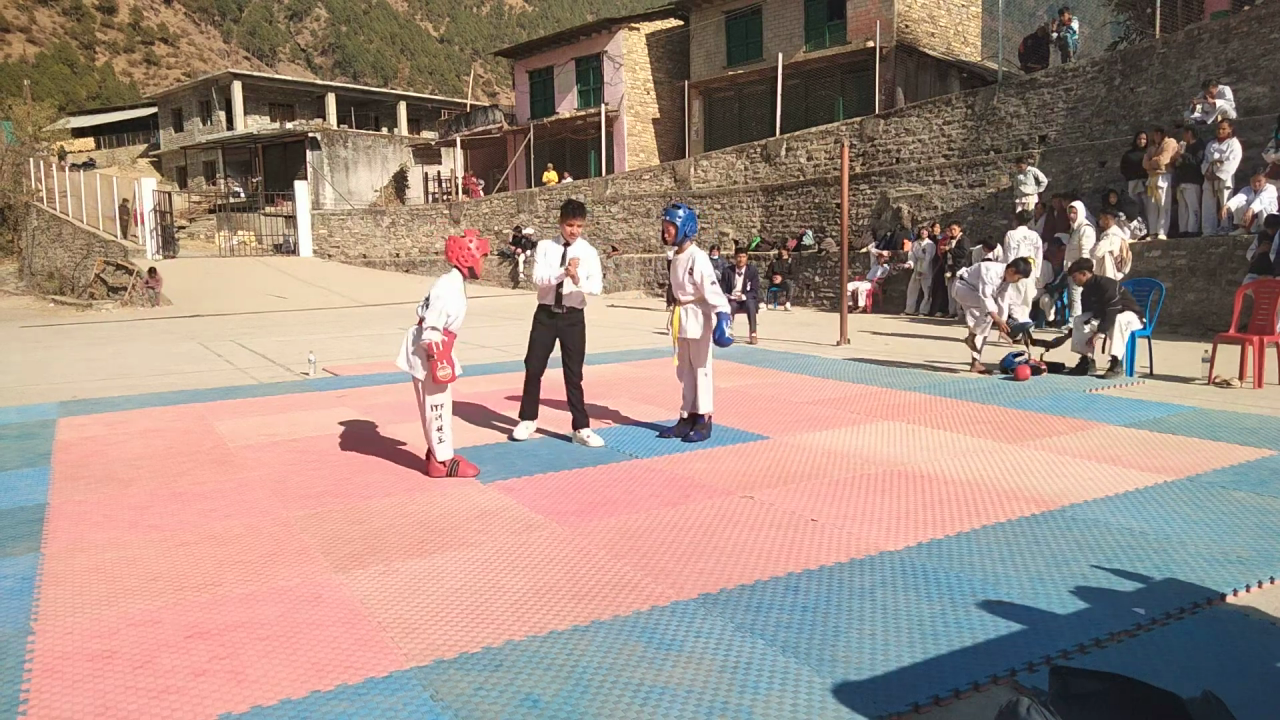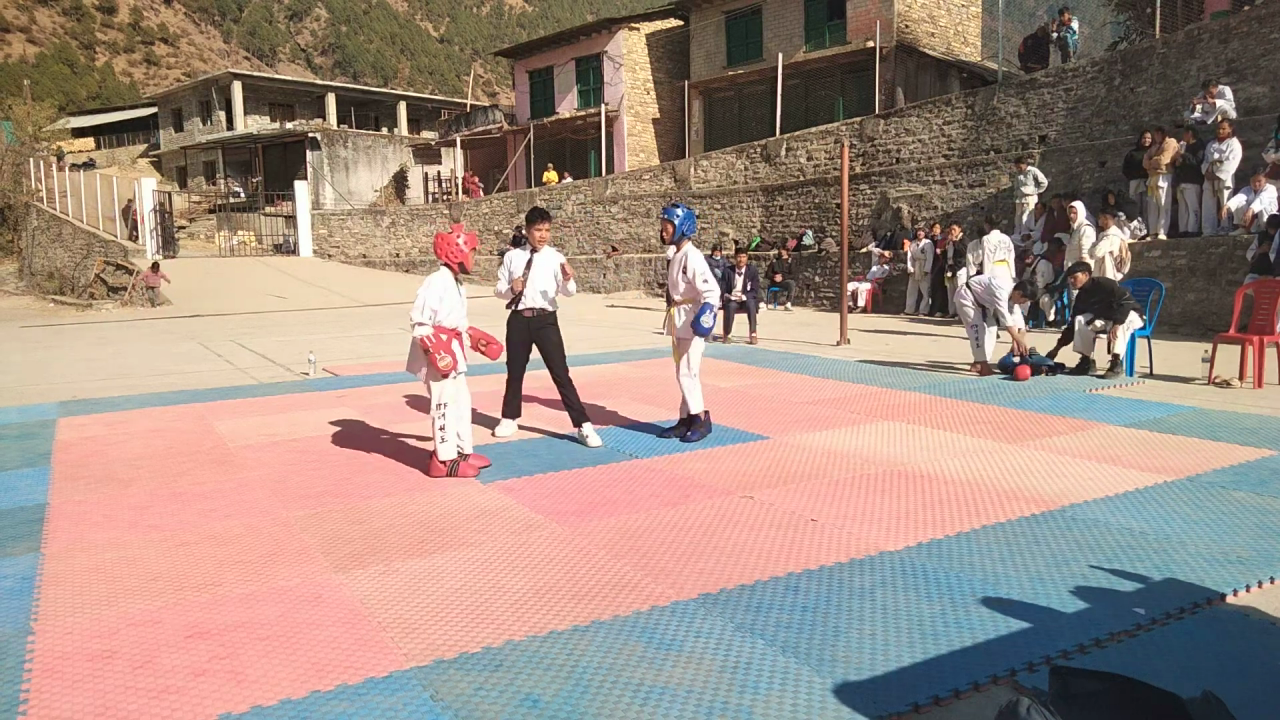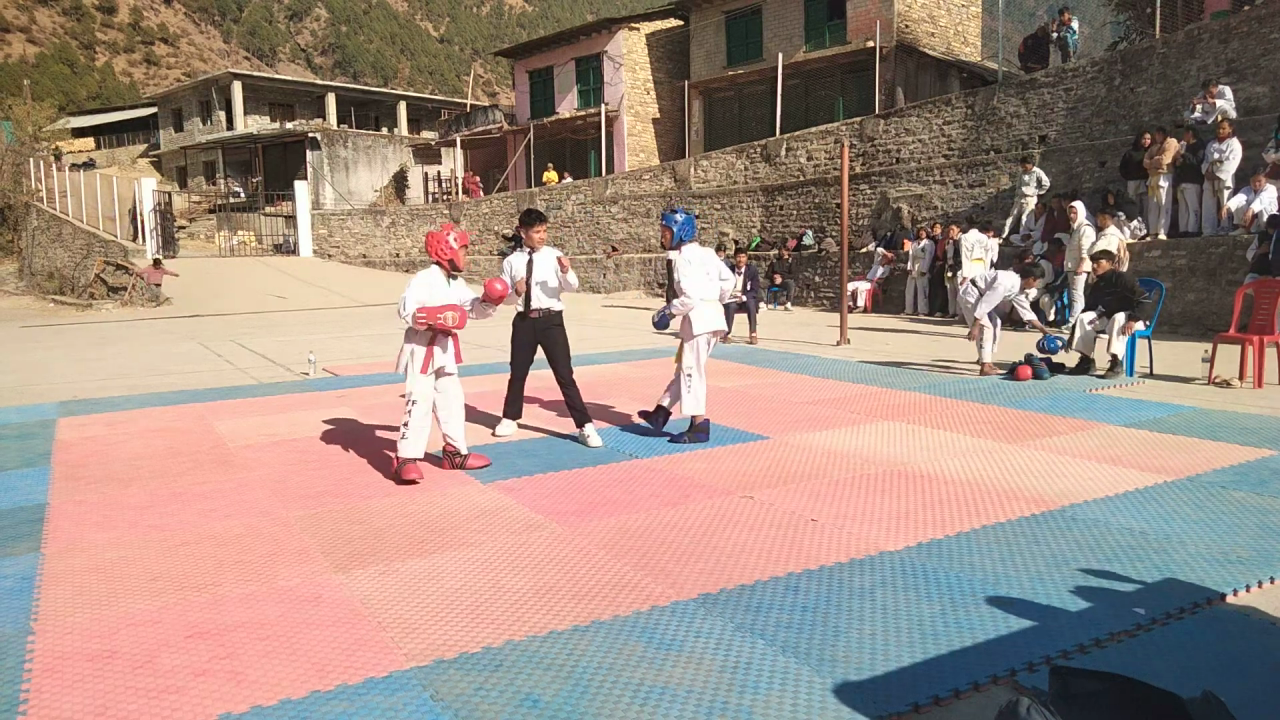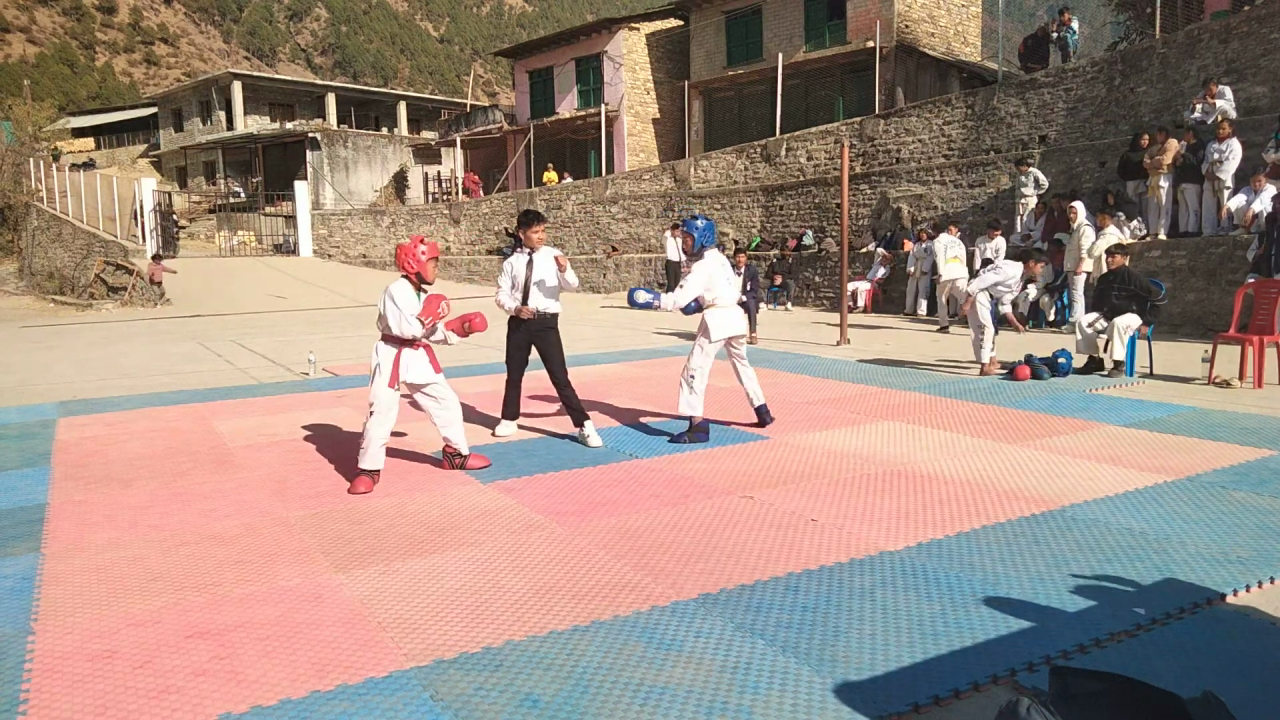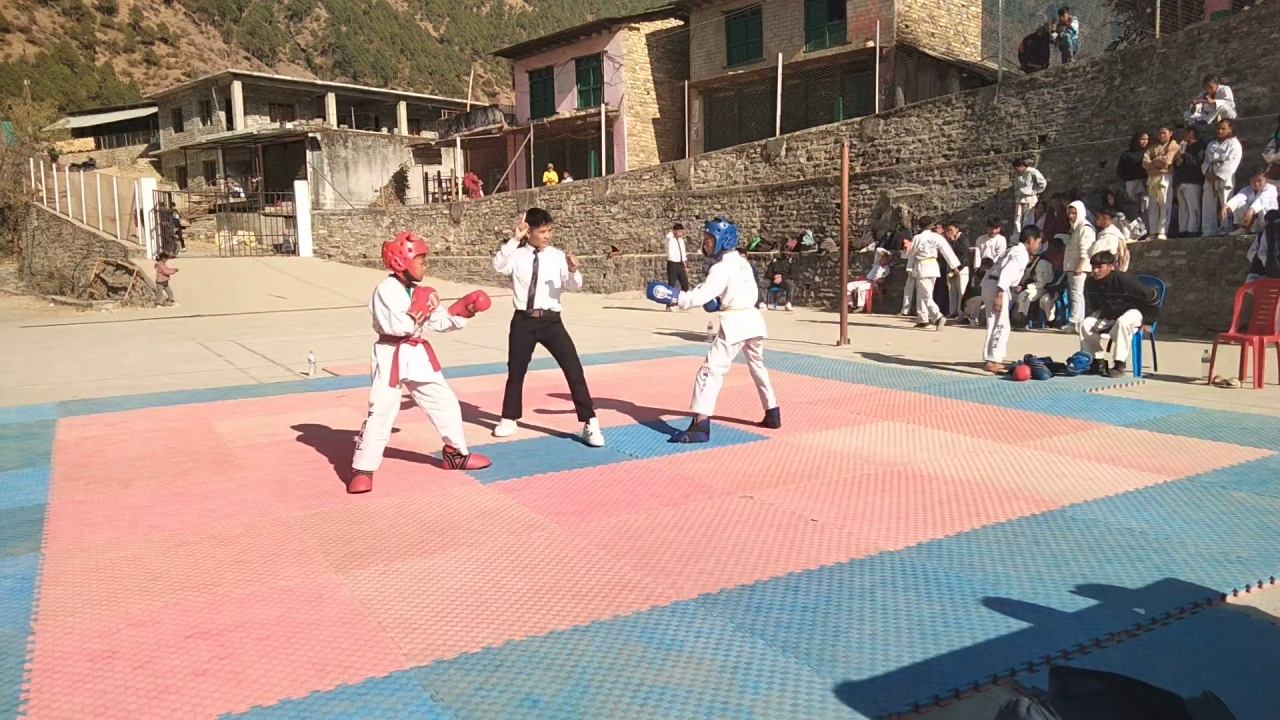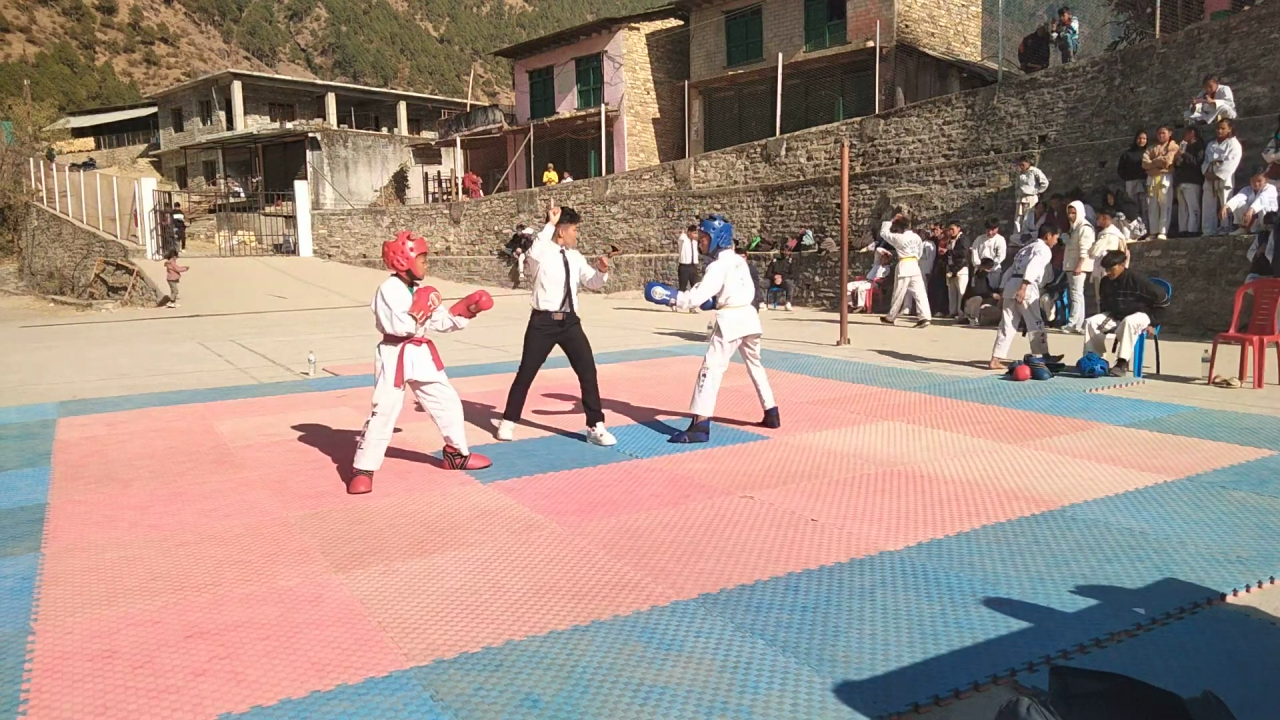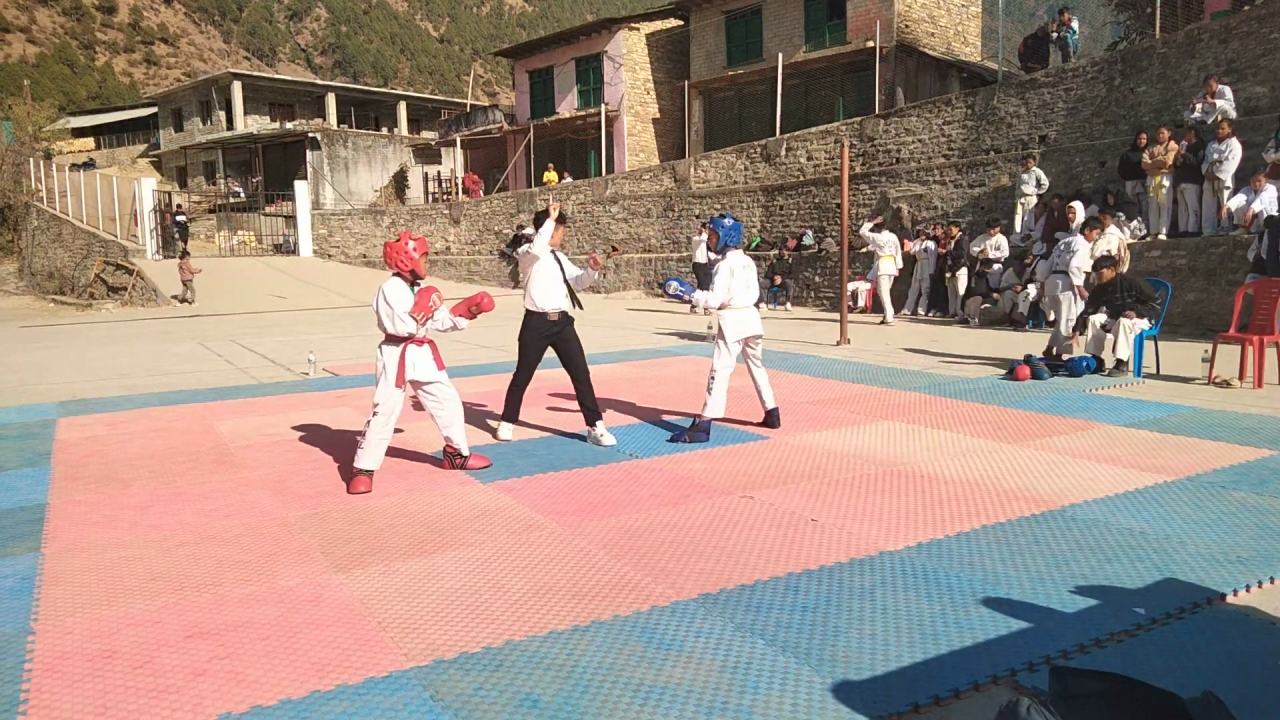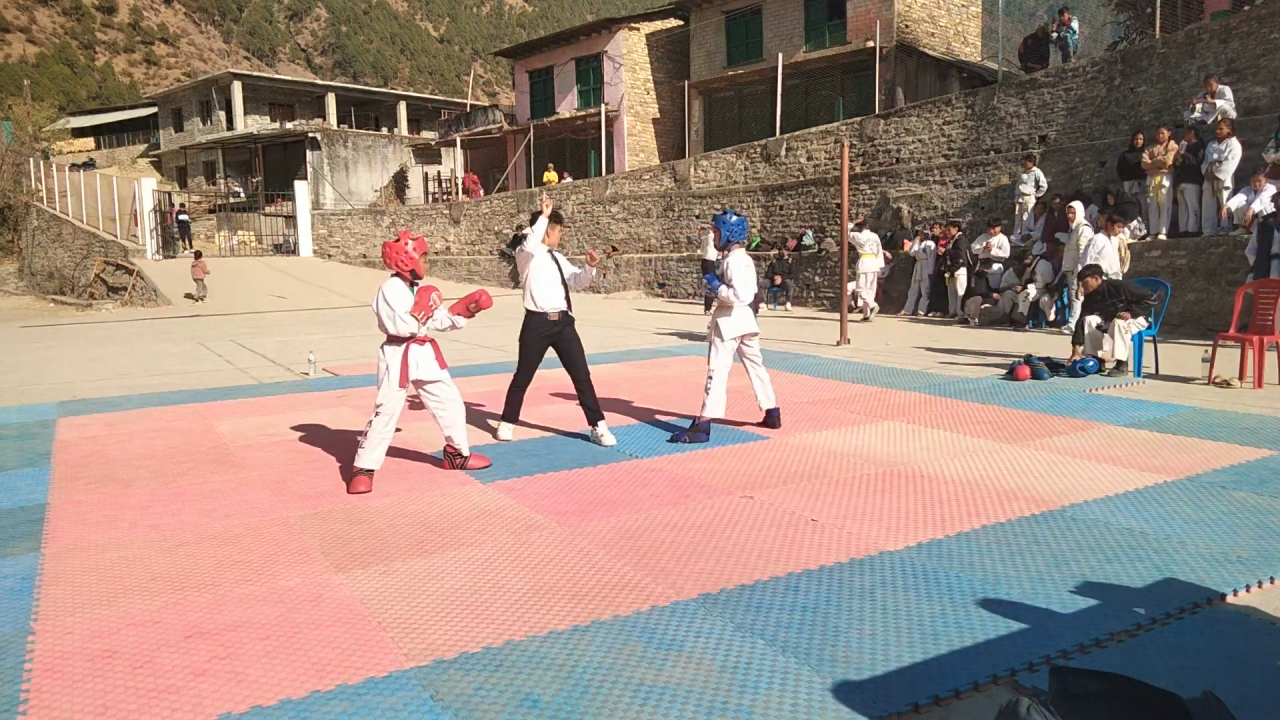
dt=0.4s
person 1, frame 1
left shoulder: (453, 282)
right shoulder: (450, 286)
right elbow: (432, 324)
left wrist: (442, 356)
right wrist: (439, 358)
left hip: (428, 346)
right hip: (428, 347)
left knee: (438, 403)
right knee: (437, 403)
left ankle: (439, 452)
right ankle: (442, 460)
person 1, frame 2
left shoulder: (455, 282)
right shoulder: (436, 282)
right elbow: (419, 320)
left wrist: (476, 339)
right wrist: (435, 350)
left hip: (451, 346)
right hip: (436, 348)
left knee: (461, 401)
right knee: (444, 403)
left ankle: (461, 452)
right ankle: (444, 460)
person 1, frame 3
left shoulder: (456, 282)
right shoulder: (425, 278)
left elbow: (476, 308)
right elbow: (408, 312)
left wrist: (490, 298)
right wrist: (438, 317)
left hip: (444, 346)
right hip: (421, 346)
left knee: (452, 399)
right knee: (419, 400)
left ankle: (455, 453)
right ankle: (407, 460)
person 1, frame 4
left shoulder: (424, 294)
right shoulder: (396, 290)
left elbow: (434, 332)
right elbow: (406, 328)
left wrist: (461, 326)
right wrist: (433, 314)
left hip: (419, 357)
right hip: (393, 358)
left knee: (447, 403)
right knee: (381, 413)
left ankle: (456, 453)
right ankle: (368, 470)
person 1, frame 5
left shoulder: (418, 291)
right shoulder: (386, 290)
left elbow: (441, 321)
right elbow: (397, 326)
left wrist: (466, 309)
right wrist: (420, 309)
left hip: (418, 355)
right hip: (391, 357)
left knee: (445, 403)
right knee: (380, 413)
left ankle: (456, 454)
right ankle: (362, 470)
person 1, frame 6
left shoulder: (420, 290)
right shoulder: (388, 290)
left elbow: (442, 321)
right elbow: (398, 326)
left wrist: (467, 310)
right wrist: (421, 308)
left hip: (422, 355)
right hip: (395, 357)
left knee: (448, 403)
right knee: (383, 413)
left ankle: (456, 454)
right ankle: (362, 469)
person 1, frame 7
left shoulder: (421, 290)
right shoulder: (390, 289)
left elbow: (442, 321)
right elbow: (399, 326)
left wrist: (467, 311)
right wrist: (422, 309)
left hip: (423, 355)
right hip: (396, 357)
left knee: (449, 403)
right knee: (384, 413)
left ankle: (457, 454)
right ankle: (362, 469)
person 1, frame 8
left shoulder: (420, 289)
right shoulder: (390, 290)
left elbow: (441, 321)
right elbow: (401, 327)
left wrist: (466, 309)
right wrist: (422, 308)
left hip: (425, 354)
right hip: (399, 357)
left knee: (451, 402)
right knee: (386, 413)
left ankle: (457, 454)
right ankle: (363, 469)
person 2, frame 1
left shoulder: (588, 252)
right shoulder: (545, 247)
left elbow: (597, 287)
right elbow: (538, 279)
left wrist: (578, 280)
right wrist: (563, 272)
left hip: (573, 317)
right hip: (545, 314)
left knee: (573, 375)
right knee: (534, 368)
left ankle: (581, 428)
right ankle: (528, 419)
person 2, frame 2
left shoulder: (555, 257)
right shoulder: (513, 257)
left elbow: (570, 292)
right elbow: (499, 290)
left wrist: (567, 279)
right wrist: (511, 289)
left hip: (545, 320)
right hip: (518, 319)
left knee: (560, 373)
right knee: (515, 372)
left ankle: (583, 426)
right ankle: (510, 418)
person 2, frame 3
left shoulder: (554, 256)
right shoulder: (512, 261)
left elbow: (572, 287)
right elbow: (503, 296)
left wrist: (566, 272)
right wrist: (515, 293)
left hip: (551, 320)
right hip: (524, 321)
left knee: (564, 374)
right knee: (518, 372)
left ankle: (585, 427)
right ankle: (510, 419)
person 2, frame 4
left shoulder: (553, 256)
right shoulder: (512, 262)
left elbow: (572, 285)
right elbow: (502, 294)
left wrist: (563, 270)
right wrist: (514, 309)
left hip: (546, 322)
right hip: (519, 322)
left knee: (559, 375)
right knee: (514, 373)
left ankle: (584, 426)
right ankle: (509, 420)
person 2, frame 5
left shoulder: (557, 256)
right shoulder: (516, 256)
left elbow: (574, 286)
right elbow: (499, 266)
left wrist: (573, 271)
right wrist: (515, 238)
left hip: (550, 320)
right hip: (523, 320)
left knee: (573, 367)
right knee: (516, 372)
left ankle: (589, 423)
right ankle: (509, 419)
person 2, frame 6
left shoulder: (575, 257)
right shoulder: (542, 254)
left elbow: (593, 283)
right elbow: (534, 254)
left wrist: (601, 271)
right wrist: (550, 224)
left hip: (569, 321)
right hip: (542, 321)
left knee: (588, 371)
right knee: (526, 372)
left ankle: (595, 426)
right ankle: (509, 421)
person 2, frame 7
left shoulder: (559, 257)
right shoulder: (527, 253)
left elbow: (579, 282)
right elbow: (537, 248)
left wrist: (592, 269)
right wrist: (550, 219)
left hip: (562, 321)
right hip: (536, 322)
left knee: (580, 373)
right knee: (523, 375)
left ankle: (595, 427)
right ankle: (507, 422)
person 2, frame 8
left shoulder: (558, 258)
right shoulder: (526, 255)
left elbow: (578, 282)
right elbow: (530, 245)
left wrist: (590, 266)
right wrist: (544, 215)
left hip: (562, 321)
right hip: (537, 323)
left knee: (581, 374)
right knee: (523, 375)
left ankle: (598, 426)
right ankle: (507, 423)
person 3, frame 1
left shoulder: (697, 257)
right shoulder: (677, 256)
left elbow: (712, 289)
left wrist: (723, 317)
left hip: (698, 317)
right hip: (682, 318)
left knee: (701, 369)
right knee: (684, 370)
left ankle: (703, 421)
right ankle: (687, 418)
person 3, frame 2
left shoulder: (691, 256)
right shoulder: (676, 255)
left elbow: (710, 287)
left wrist: (707, 310)
left hip: (691, 318)
right hip: (680, 318)
left knee: (688, 371)
right knee: (683, 372)
left ankle: (701, 419)
right ankle: (687, 419)
person 3, frame 3
left shoulder: (684, 258)
right shoulder: (706, 253)
left elbow: (689, 297)
right elbow: (728, 279)
left wrist: (667, 311)
left hip: (699, 317)
right hip: (713, 313)
left knee: (691, 369)
right knee: (685, 367)
left ankle: (699, 426)
right ankle: (661, 413)
person 3, frame 4
left shoulder: (703, 265)
right shoulder: (721, 260)
left elbow: (682, 296)
left wrist: (654, 299)
right wrist: (698, 302)
left hip: (716, 320)
right hip: (734, 317)
left knee: (694, 369)
right knee: (741, 365)
left ankle: (698, 426)
right ankle: (762, 412)
person 3, frame 5
left shoulder: (722, 267)
right shoulder: (742, 262)
left elbow: (701, 296)
left wrist: (672, 296)
right wrist: (722, 301)
left hip: (734, 322)
right hip: (752, 319)
left knee: (711, 370)
right knee: (757, 367)
left ankle: (700, 426)
right ankle: (772, 415)
person 3, frame 6
left shoulder: (718, 266)
right shoulder: (739, 260)
left elbow: (699, 296)
left wrist: (671, 297)
right wrist: (718, 298)
left hip: (730, 320)
right hip: (749, 316)
left knee: (711, 369)
right knee: (755, 365)
left ankle: (700, 425)
right ankle: (771, 414)
person 3, frame 7
left shoulder: (726, 264)
right shoulder: (748, 261)
left elbow: (713, 300)
left wrist: (688, 293)
left hip: (733, 320)
right hip: (751, 316)
left knee: (720, 371)
right knee: (756, 366)
left ankle: (702, 426)
right ankle: (771, 414)
person 3, frame 8
left shoulder: (732, 261)
right shoulder: (746, 259)
left elbow: (739, 295)
left wrist: (716, 287)
left hip: (729, 318)
right hip: (746, 317)
left knee: (718, 370)
right knee: (755, 365)
left ankle: (703, 425)
right ankle: (772, 414)
